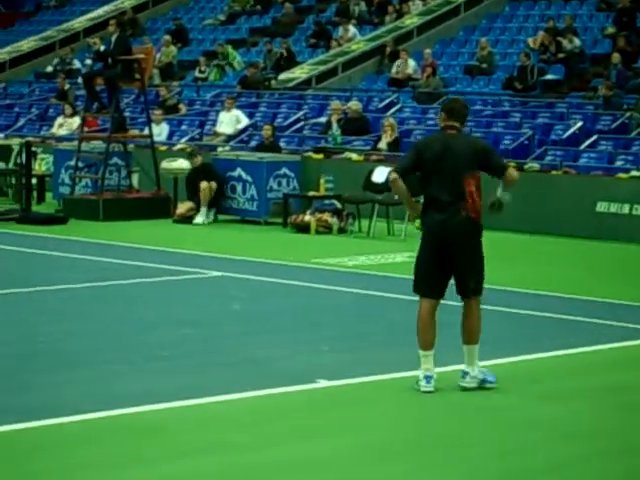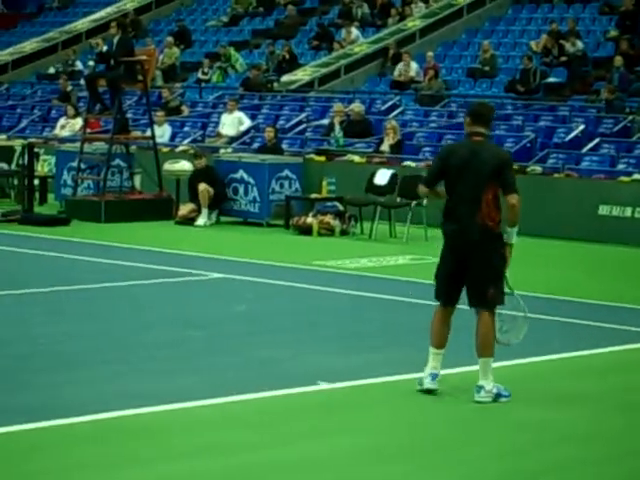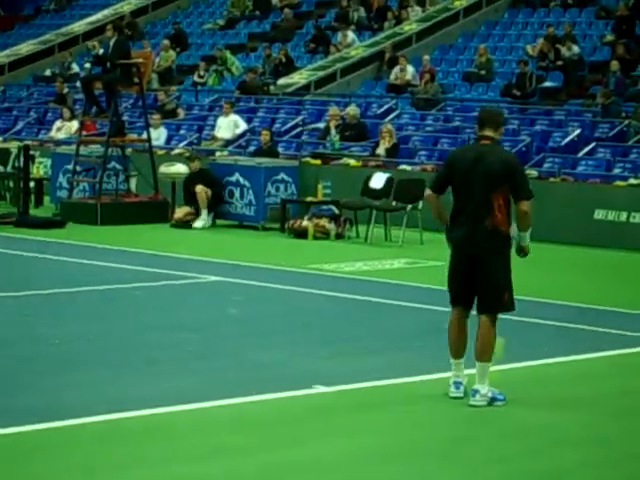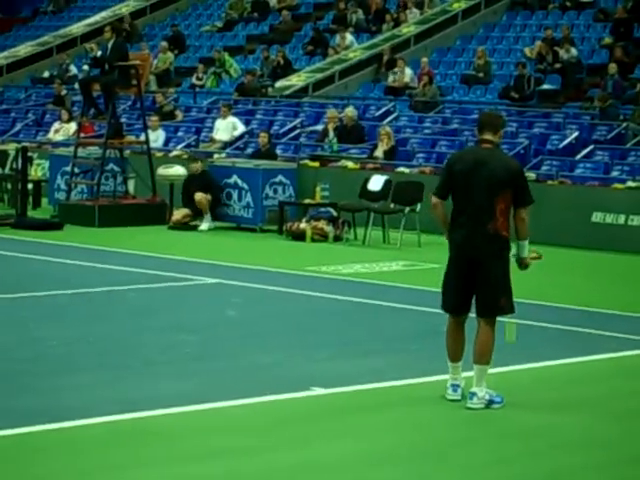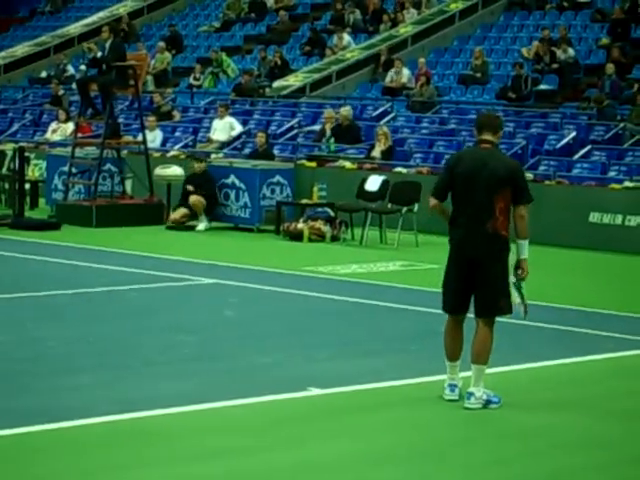
dt=0.4s
person 1, frame 1
left shoulder: (424, 146)
right shoulder: (476, 147)
left elbow: (395, 178)
right elbow: (512, 176)
left wrist: (413, 208)
left hip: (434, 228)
right hip: (465, 229)
left knee: (428, 301)
right knee: (471, 299)
left ankle: (426, 374)
right ankle: (471, 371)
person 1, frame 2
left shoulder: (449, 152)
right shoulder: (500, 156)
left elbow: (424, 189)
right elbow: (513, 202)
right wrist: (510, 238)
left hip: (454, 236)
right hip: (485, 238)
left knee: (444, 305)
right knee: (485, 311)
left ankle: (432, 372)
right ankle: (485, 384)
person 1, frame 3
left shoulder: (457, 156)
right shoulder: (509, 161)
left elbow: (430, 195)
right elbow: (523, 208)
left wrist: (448, 226)
right wrist: (524, 240)
left hip: (461, 241)
right hip: (493, 244)
left knee: (459, 310)
right knee: (488, 315)
left ankle: (457, 380)
right ankle: (480, 388)
person 1, frame 4
left shoulder: (457, 160)
right shoulder: (511, 166)
left elbow: (436, 202)
right elbow: (521, 215)
left wrist: (449, 235)
right wrist: (523, 251)
left hip: (461, 246)
right hip: (492, 248)
left knee: (456, 316)
right knee: (486, 319)
left ankle: (454, 382)
right ankle: (478, 391)
person 1, frame 5
left shoulder: (457, 160)
right shoulder: (511, 166)
left elbow: (434, 203)
right elbow: (520, 214)
right wrist: (523, 254)
left hip: (460, 246)
right hip: (492, 248)
left knee: (455, 315)
right knee: (485, 319)
left ankle: (452, 382)
right ankle: (475, 391)
